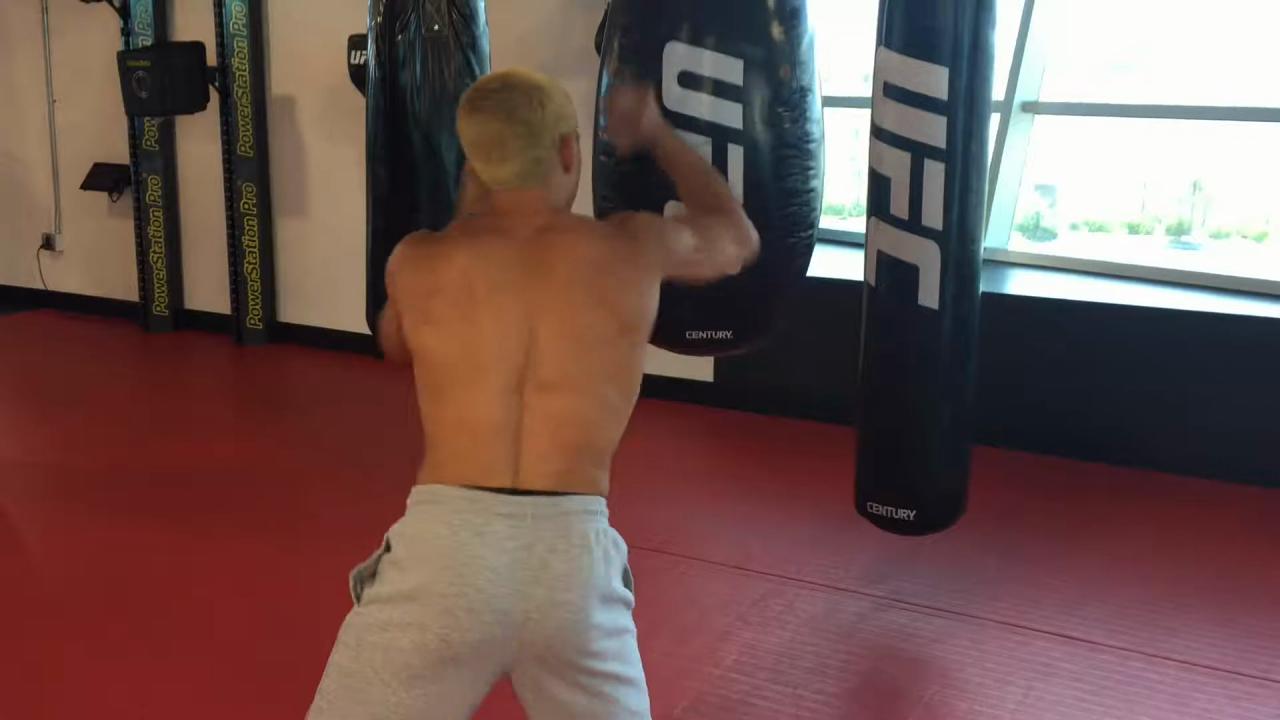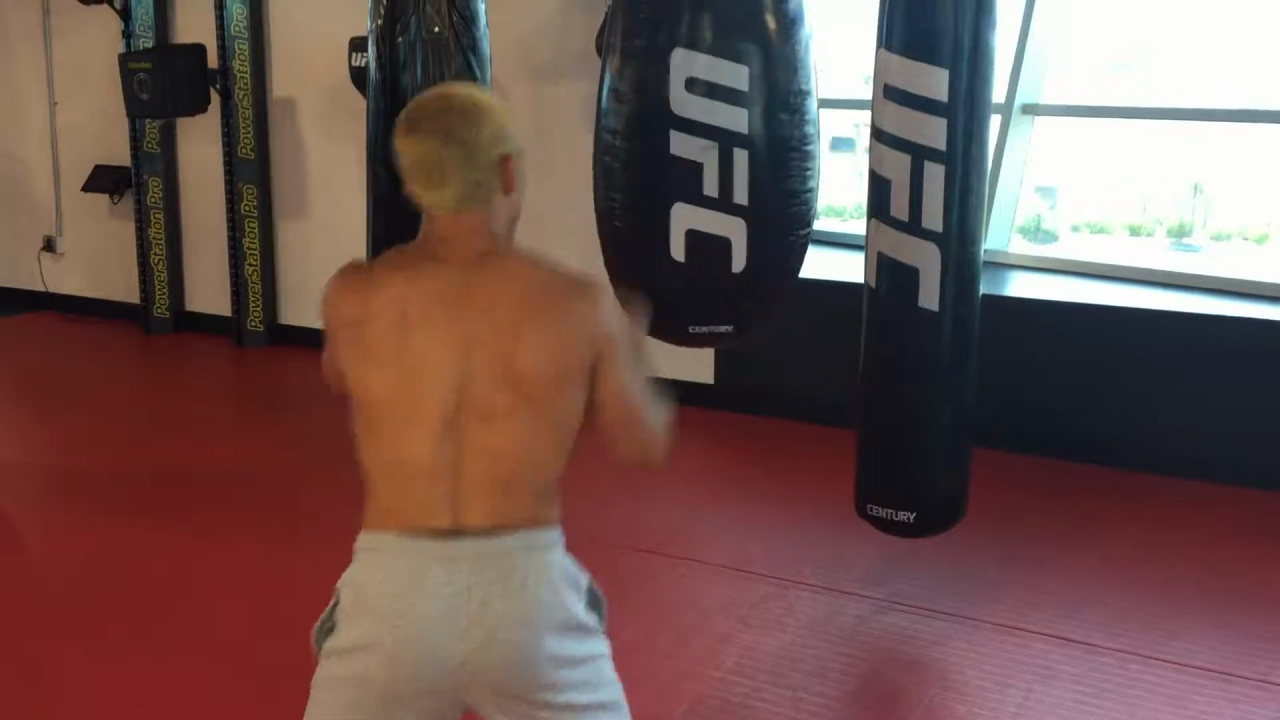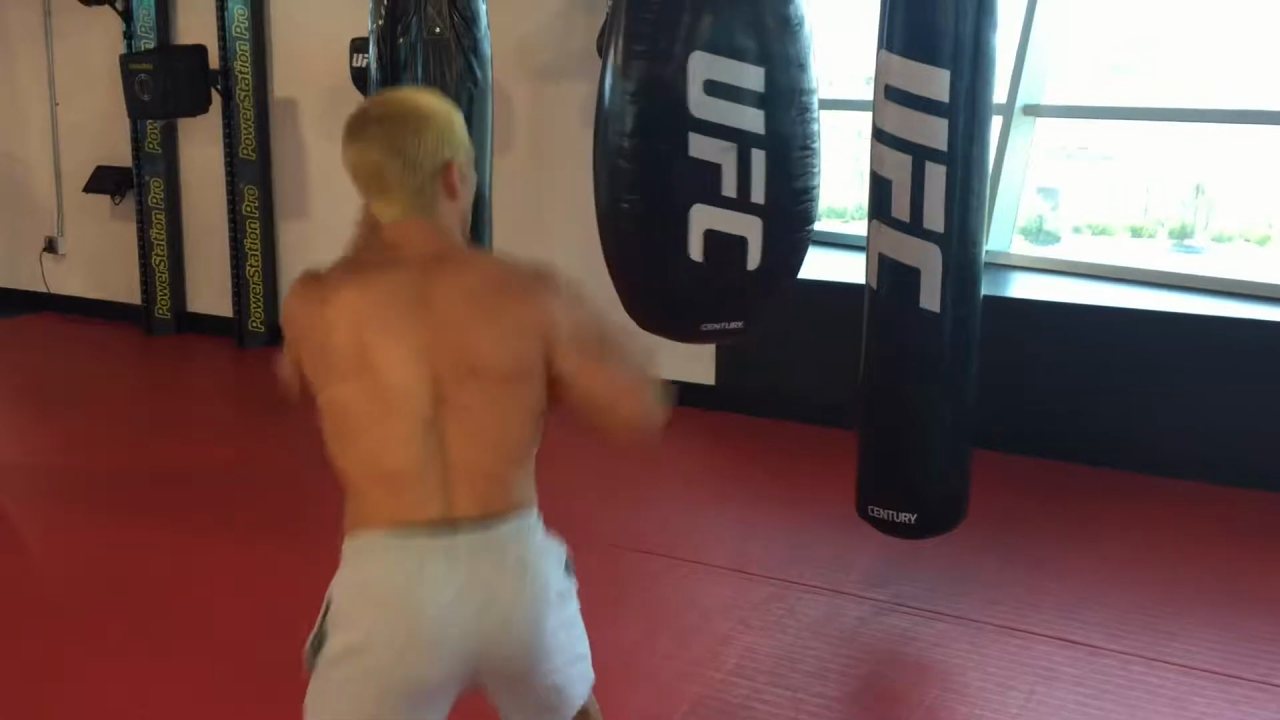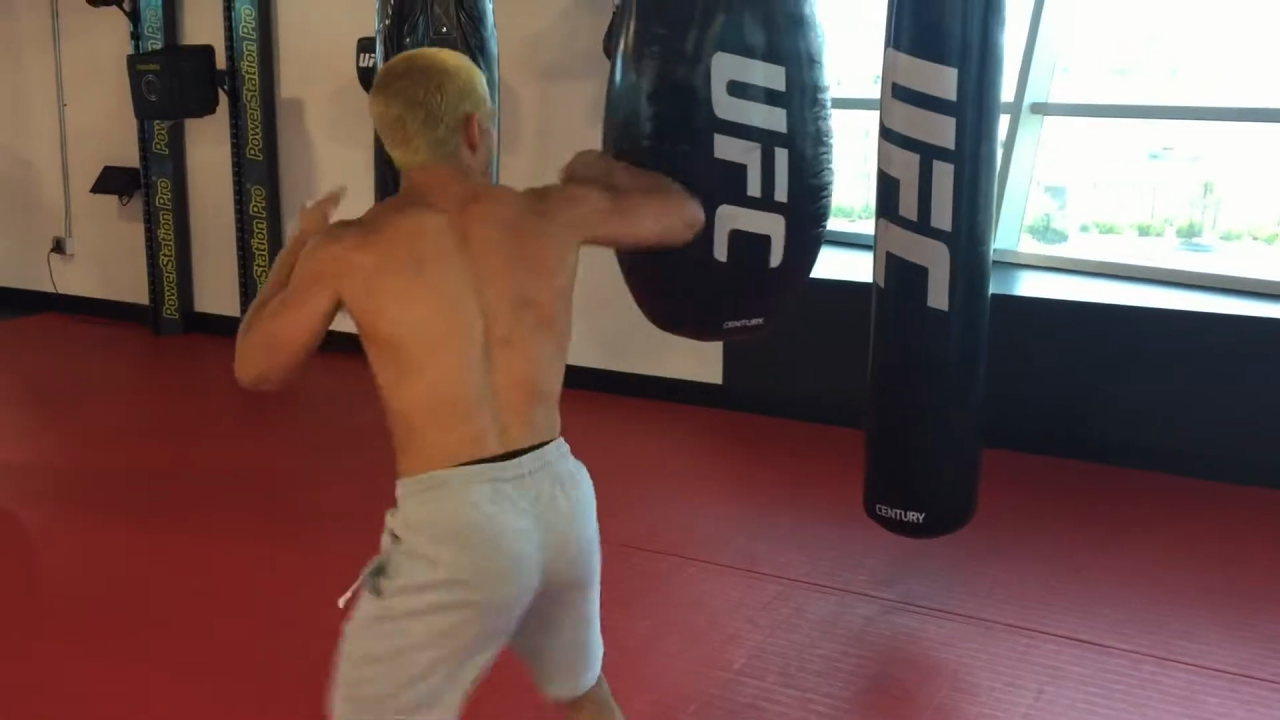
dt=0.2s
person 1, frame 1
left shoulder: (416, 261)
right shoulder: (637, 248)
right elbow: (738, 237)
right wrist: (657, 134)
left hip: (443, 550)
right hip: (575, 557)
person 1, frame 2
left shoulder: (352, 294)
right shoulder: (578, 303)
right elbow: (643, 446)
right wrist: (628, 351)
left hip: (394, 591)
right hip: (527, 590)
person 1, frame 3
left shoulder: (314, 303)
right shoulder: (531, 295)
right elbow: (644, 413)
right wrist: (590, 337)
left hip: (388, 594)
right hip: (516, 574)
person 1, frame 4
left shoulder: (347, 249)
right shoulder: (552, 214)
left elbow: (256, 368)
right elbow: (685, 216)
left wrist: (298, 247)
right wrist: (602, 171)
left hip: (450, 526)
right hip: (556, 503)
